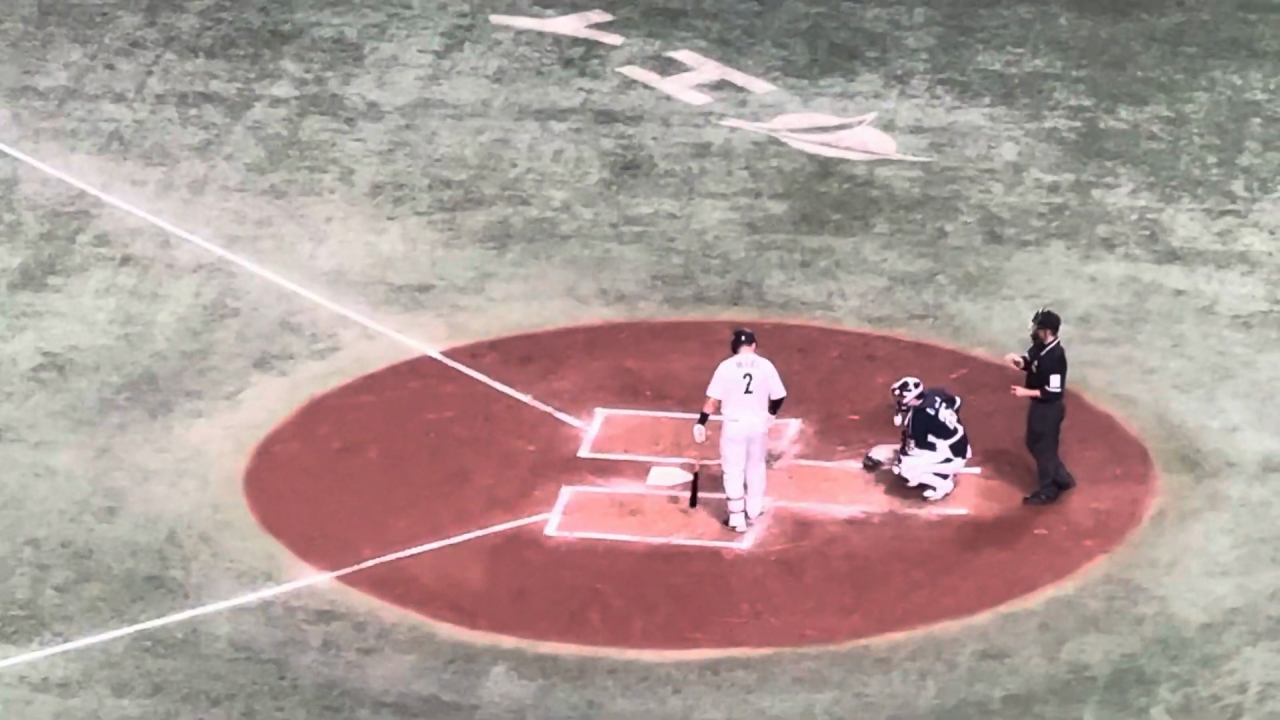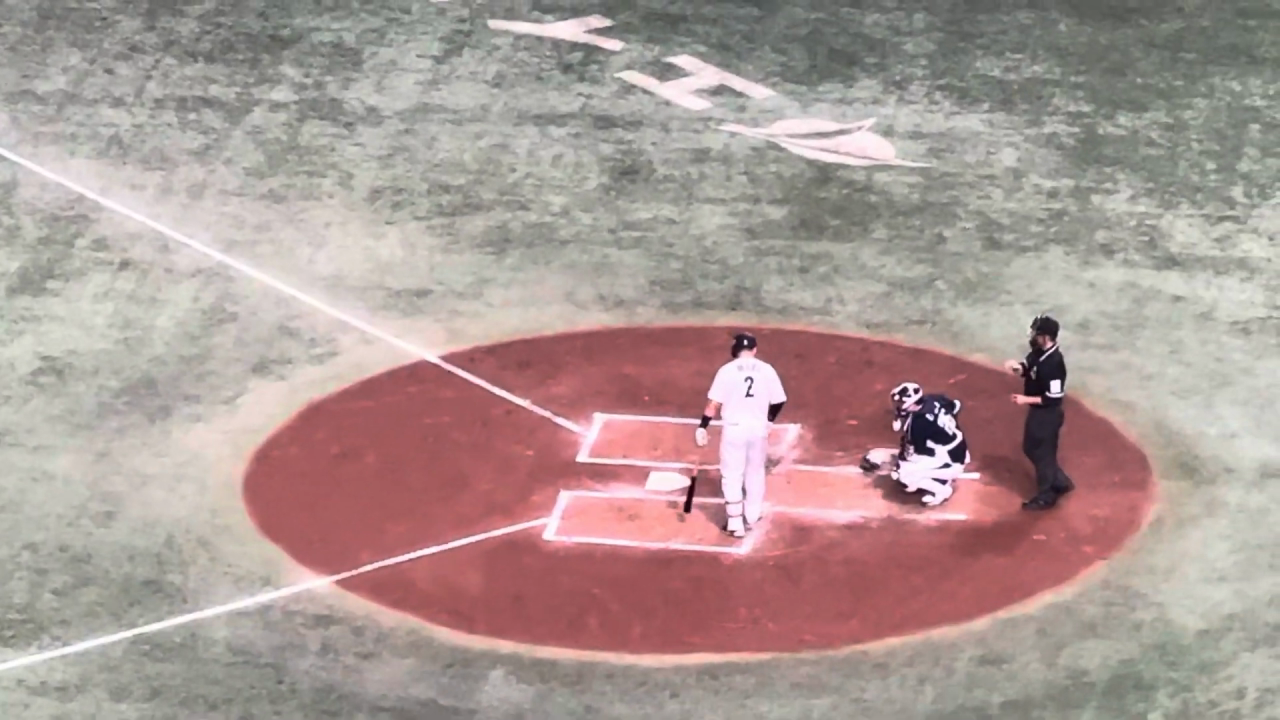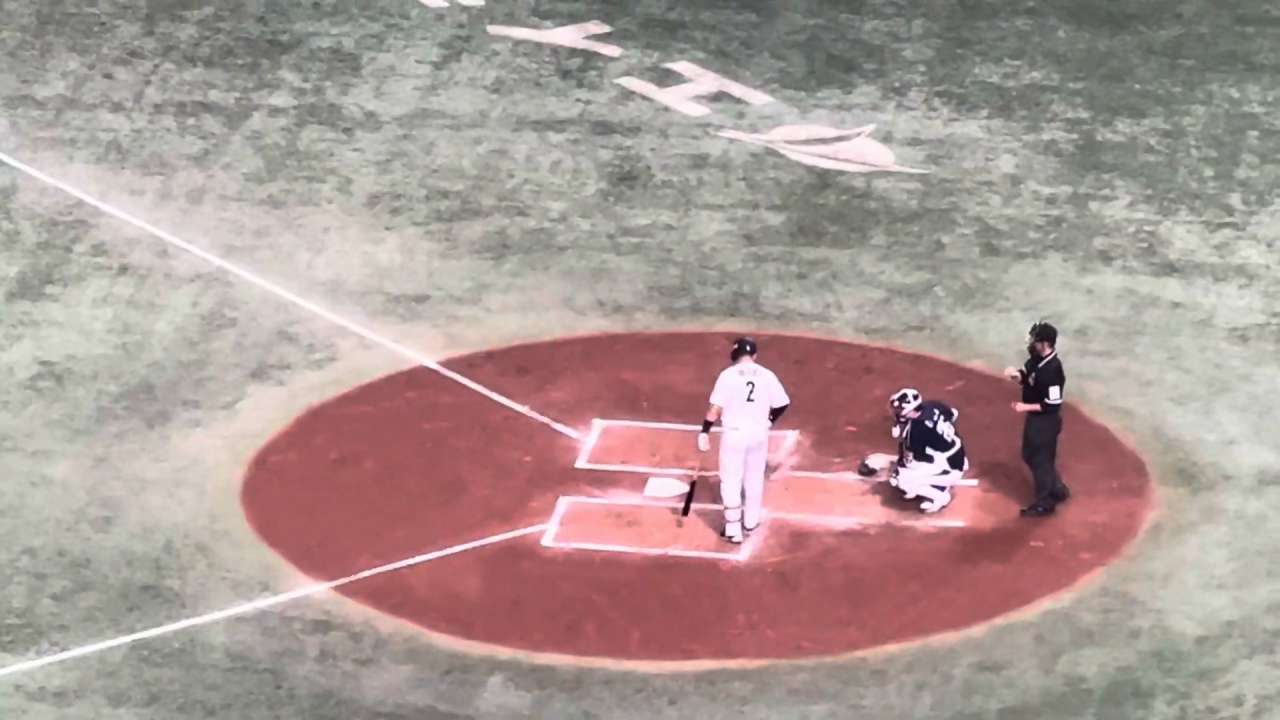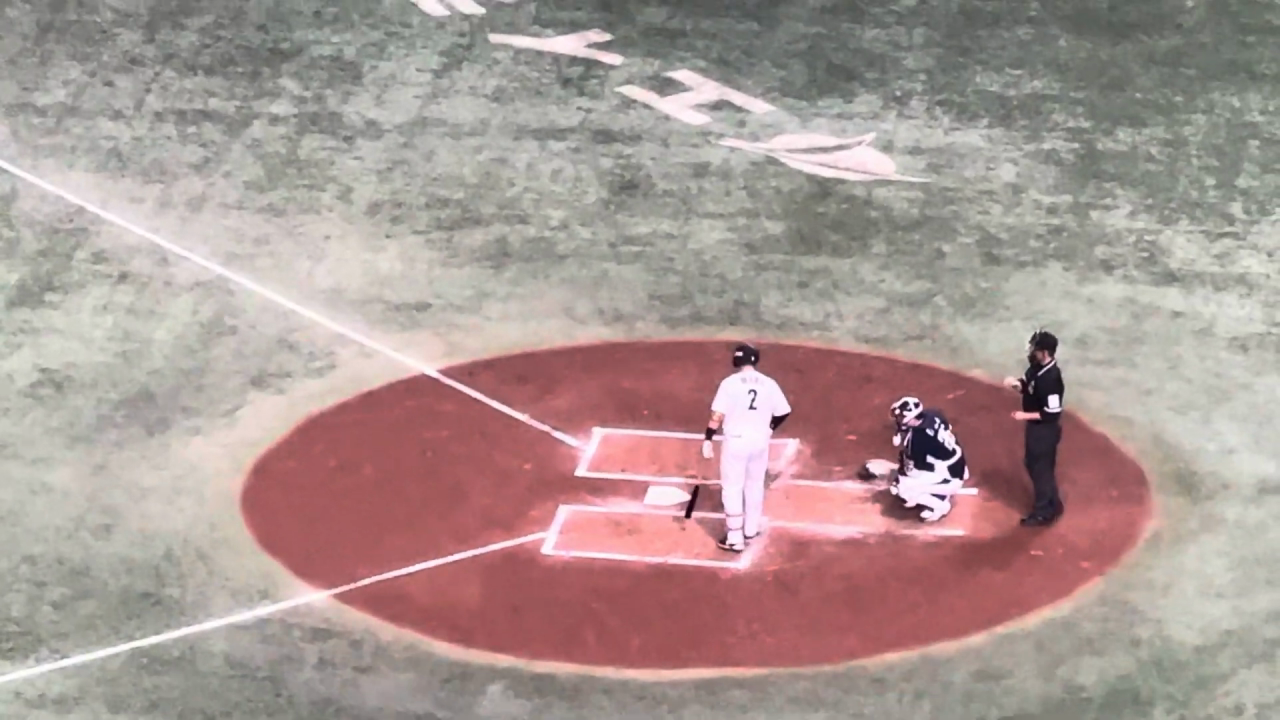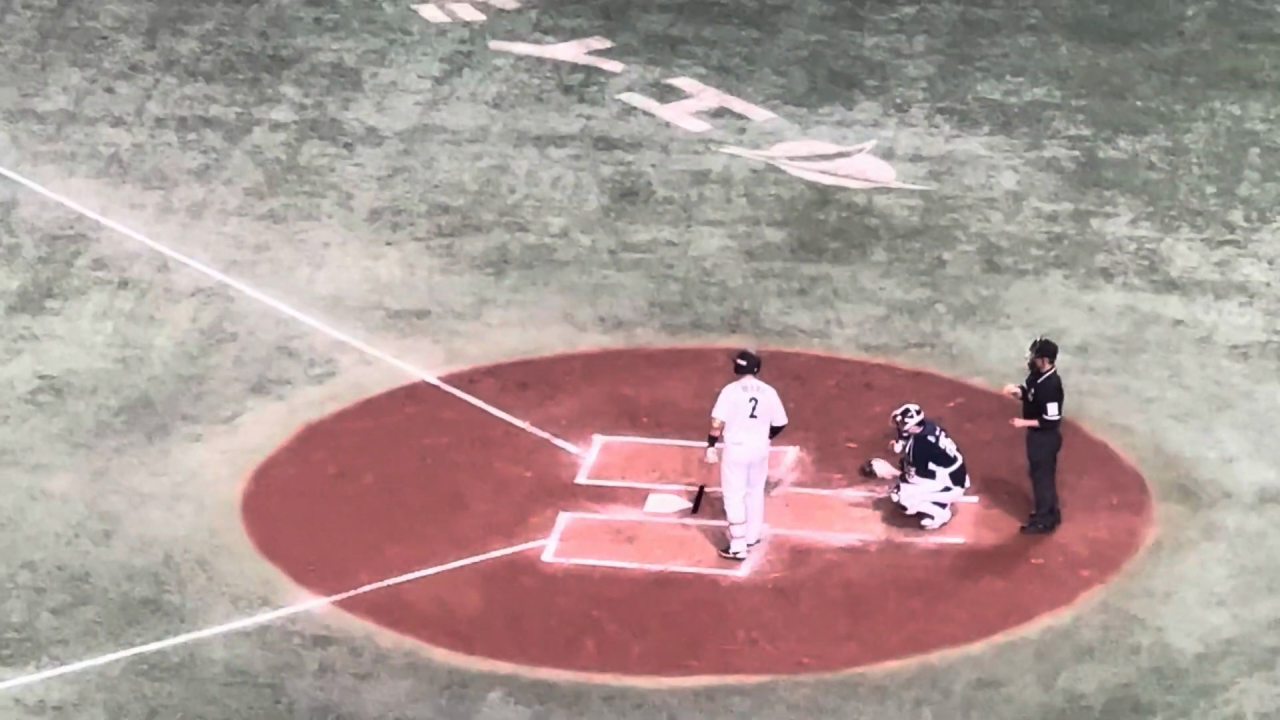
dt=0.1s
person 1, frame 1
left shoulder: (726, 366)
right shoulder: (766, 366)
left elbow: (713, 400)
right elbow: (779, 396)
left wrist: (701, 423)
right wrist: (771, 414)
left hip: (733, 425)
right hip: (758, 424)
left knee: (733, 472)
right knee: (756, 466)
left ankle: (737, 519)
right ankle: (753, 510)
person 1, frame 2
left shoulder: (727, 370)
right shoulder: (767, 370)
left elbow: (713, 403)
right elbow: (779, 400)
left wrist: (702, 427)
right wrist: (769, 419)
left hip: (734, 429)
right hip: (758, 429)
left knee: (732, 476)
right knee: (755, 472)
left ankle: (735, 524)
right ankle: (752, 516)
person 1, frame 3
left shoulder: (728, 375)
right shoulder: (767, 375)
left elbow: (715, 408)
right elbow: (782, 403)
left wrist: (704, 432)
right wrist: (769, 420)
left hip: (734, 434)
right hip: (758, 433)
left knee: (731, 481)
right knee: (755, 478)
left ankle: (733, 530)
right ankle: (751, 522)
person 1, frame 4
left shoulder: (730, 382)
right shoulder: (769, 383)
left elbow: (717, 416)
right elbow: (783, 412)
left wrist: (708, 439)
right wrist: (769, 428)
left hip: (735, 442)
right hip: (759, 441)
left knee: (731, 489)
right knee: (755, 486)
left ankle: (734, 538)
right ankle: (751, 530)
person 1, frame 5
left shoulder: (731, 390)
right shoulder: (769, 391)
left elbow: (717, 423)
right elbow: (781, 423)
left wrist: (711, 446)
left hip: (736, 449)
right hip: (759, 449)
left knee: (734, 497)
right knee: (755, 493)
left ankle: (737, 546)
right ankle: (751, 537)
person 2, frame 1
left shoulder: (1054, 357)
right shoulder: (1040, 345)
left elbow: (1053, 392)
right elbow: (1028, 362)
left wrist: (1026, 392)
right wrist: (1018, 360)
left hip: (1048, 409)
right hip: (1040, 406)
left knee: (1045, 449)
right knee: (1034, 443)
left ankle: (1047, 491)
right ankle: (1061, 479)
person 2, frame 2
left shoulder: (1053, 363)
right shoulder: (1038, 351)
left elbow: (1054, 398)
right elbow: (1027, 369)
left wrist: (1026, 400)
right wrist: (1017, 367)
left hip: (1047, 415)
right hip: (1036, 412)
left knee: (1043, 454)
right knee: (1030, 449)
left ankle: (1045, 497)
right ankle: (1059, 482)
person 2, frame 3
left shoulder: (1051, 369)
right shoulder: (1037, 358)
left elbow: (1053, 404)
right elbow: (1025, 376)
left wrist: (1025, 407)
right wrist: (1016, 374)
left hip: (1045, 421)
right hip: (1034, 418)
left knee: (1042, 461)
right knee: (1030, 456)
left ankle: (1044, 503)
right ankle: (1056, 490)
person 2, frame 4
left shoulder: (1050, 378)
right shoulder: (1037, 367)
left elbow: (1053, 413)
right elbow: (1027, 386)
left wrist: (1026, 416)
right wrist: (1016, 384)
left hip: (1045, 430)
right hip: (1035, 427)
left knee: (1042, 470)
right knee: (1032, 466)
left ankle: (1044, 512)
right ankle: (1052, 504)
person 2, frame 5
left shoulder: (1050, 385)
right shoulder: (1037, 374)
left elbow: (1052, 420)
right elbow: (1027, 394)
left wrist: (1024, 423)
right wrist: (1016, 391)
left hip: (1045, 437)
right hip: (1036, 434)
left knee: (1042, 477)
right knee: (1038, 475)
left ankle: (1044, 520)
right ankle: (1049, 512)
